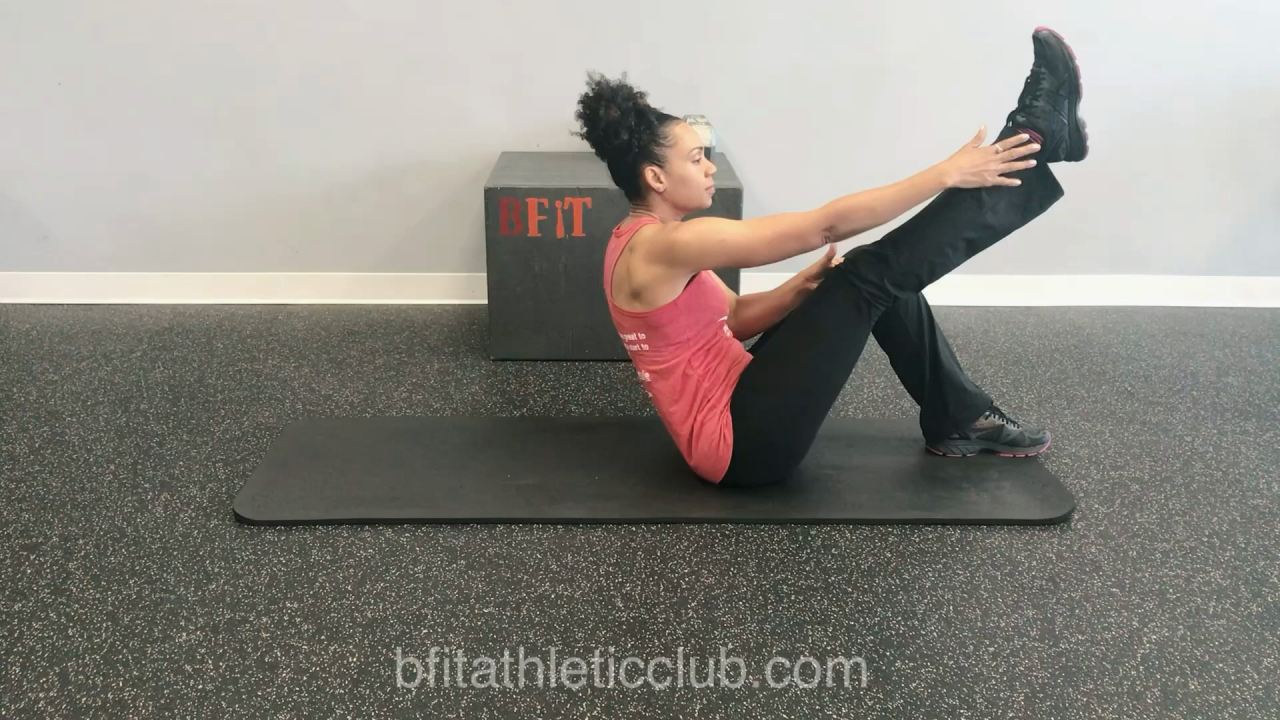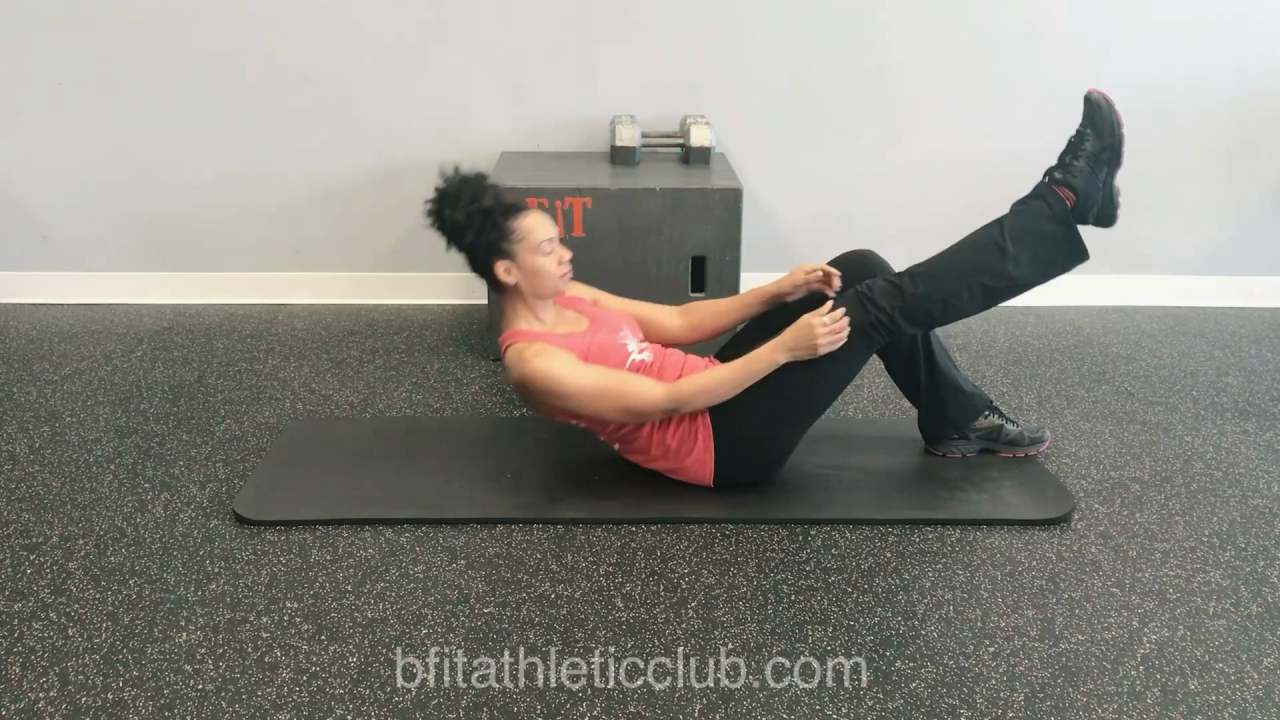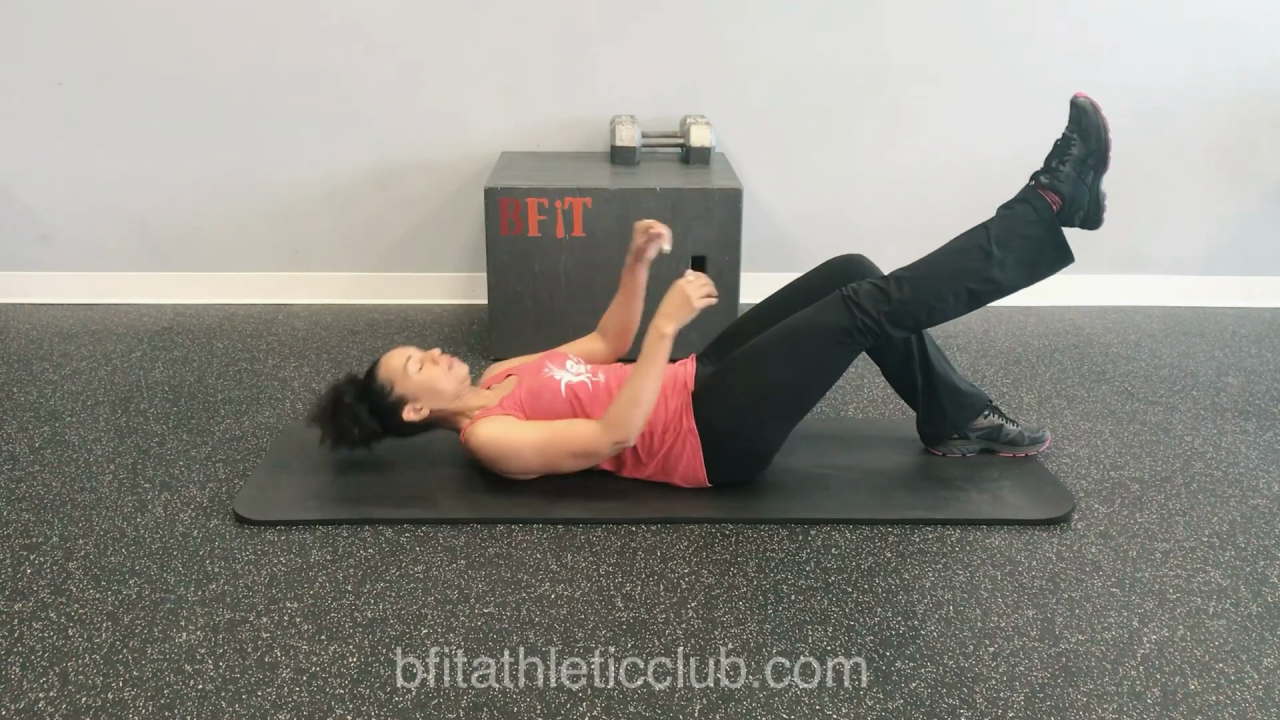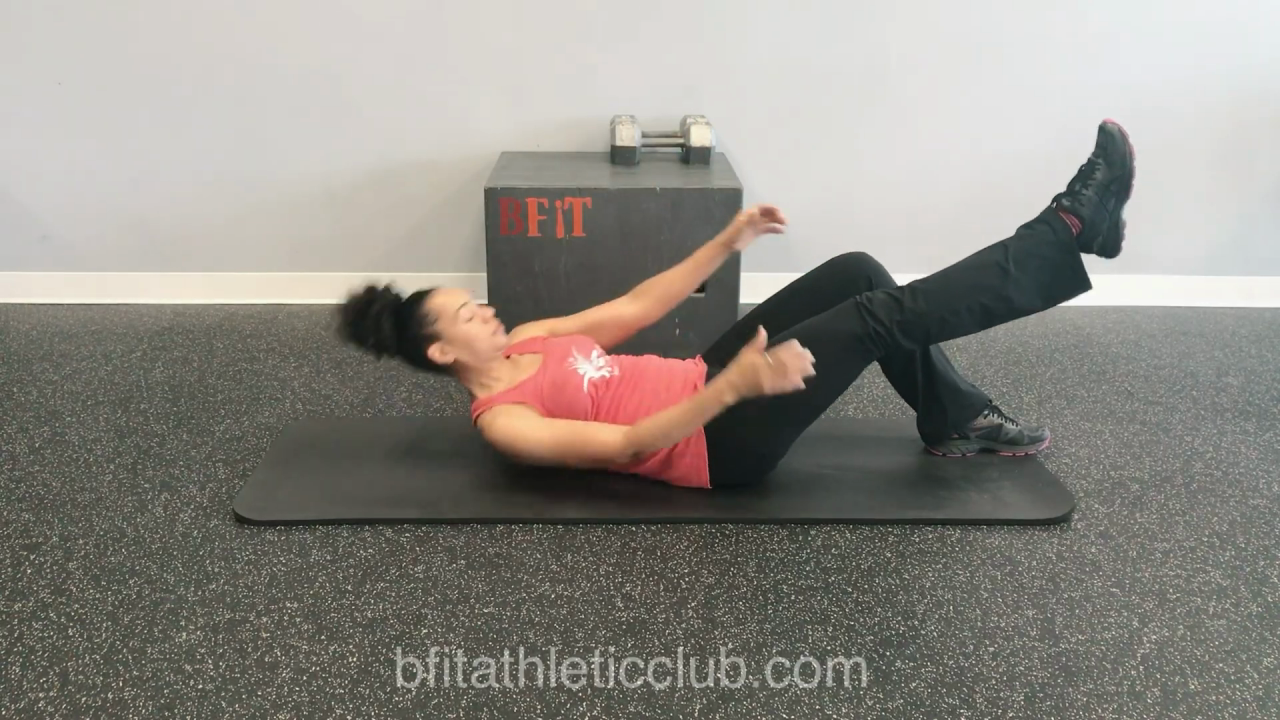
dt=0.5s
person 1, frame 1
left shoulder: (648, 239)
right shoulder: (667, 245)
right elbow: (828, 223)
left wrist: (806, 286)
right wrist: (945, 174)
left hip: (739, 401)
right hip: (747, 439)
left knee: (879, 276)
right knee: (874, 276)
left ankle: (960, 424)
right ankle: (1034, 140)
person 1, frame 2
left shoulder: (560, 297)
right shoulder: (532, 359)
left elbow: (677, 325)
right elbow: (665, 401)
left wrist: (779, 291)
right wrist: (786, 346)
left hip: (704, 404)
right hip: (720, 444)
left knee: (862, 272)
right knee: (889, 305)
left ankle: (959, 425)
right ankle: (1063, 200)
person 1, frame 3
left shoulder: (497, 382)
right shoulder: (486, 437)
left elbow: (613, 346)
right elbow: (618, 435)
left wrist: (639, 264)
right wrist: (667, 323)
left hip: (698, 386)
right hip: (712, 437)
left knee: (852, 273)
right knee: (869, 309)
left ankle: (957, 422)
right ankle: (1047, 206)
person 1, frame 4
left shoulder: (525, 343)
right shoulder: (501, 419)
left elbow: (636, 308)
right elbow: (629, 445)
left wrist: (727, 240)
right wrist: (734, 386)
left hip: (709, 385)
right hip: (721, 441)
left knee: (855, 273)
right knee: (881, 316)
left ankle: (956, 422)
right ankle: (1068, 230)
